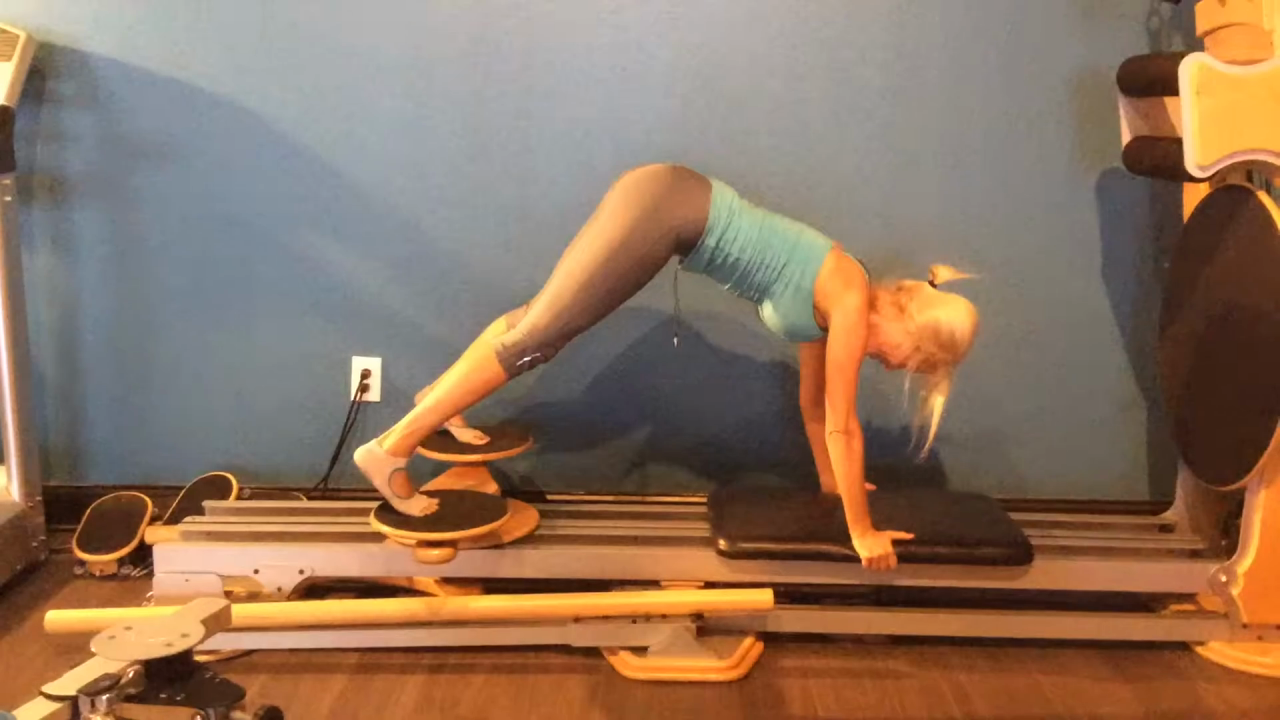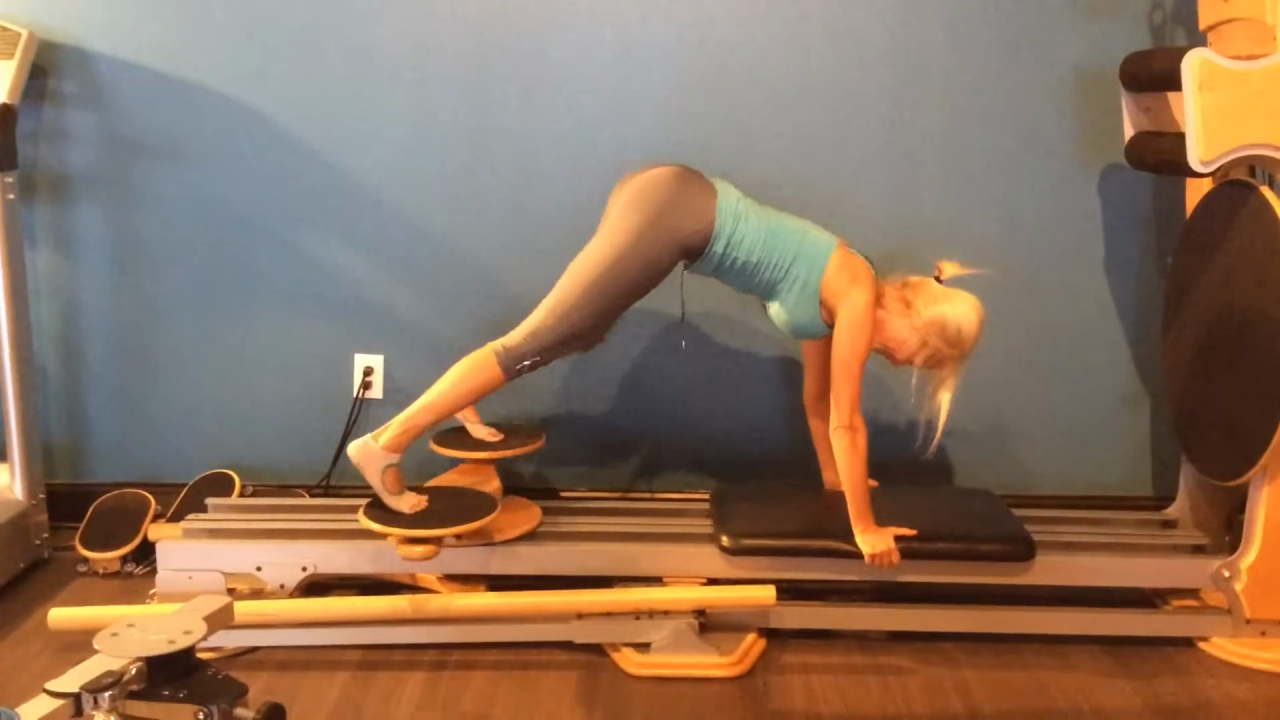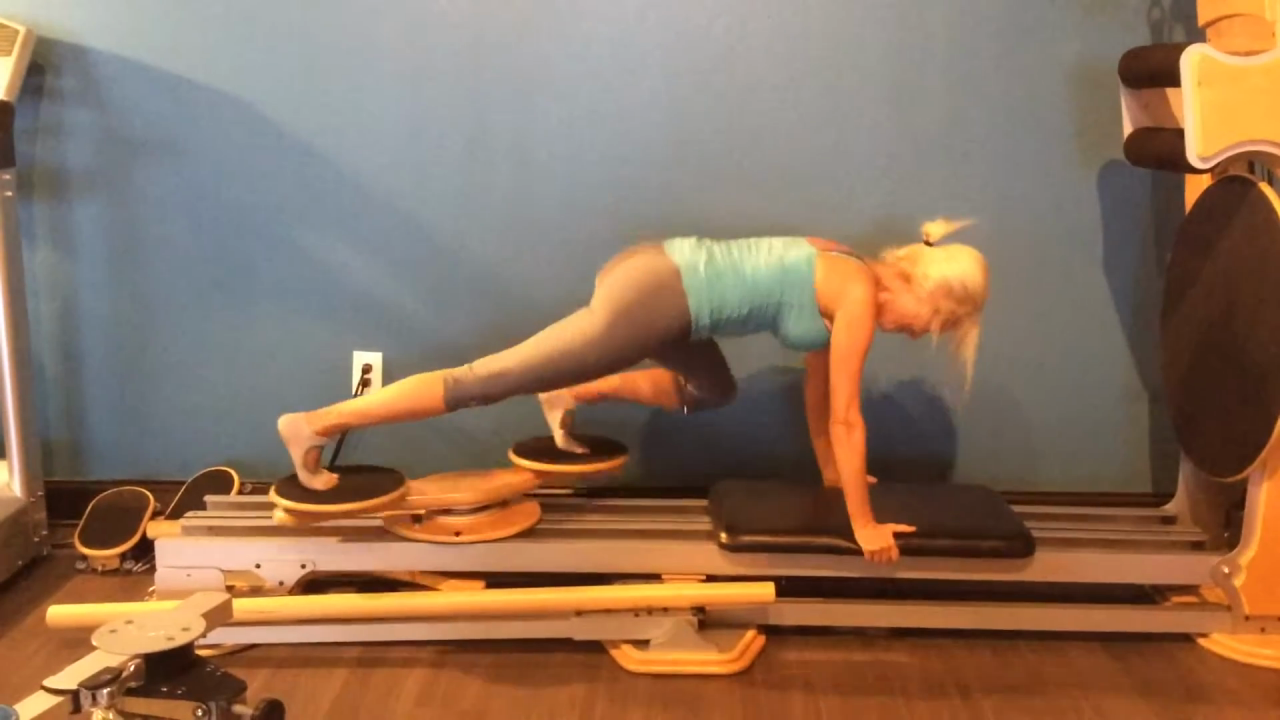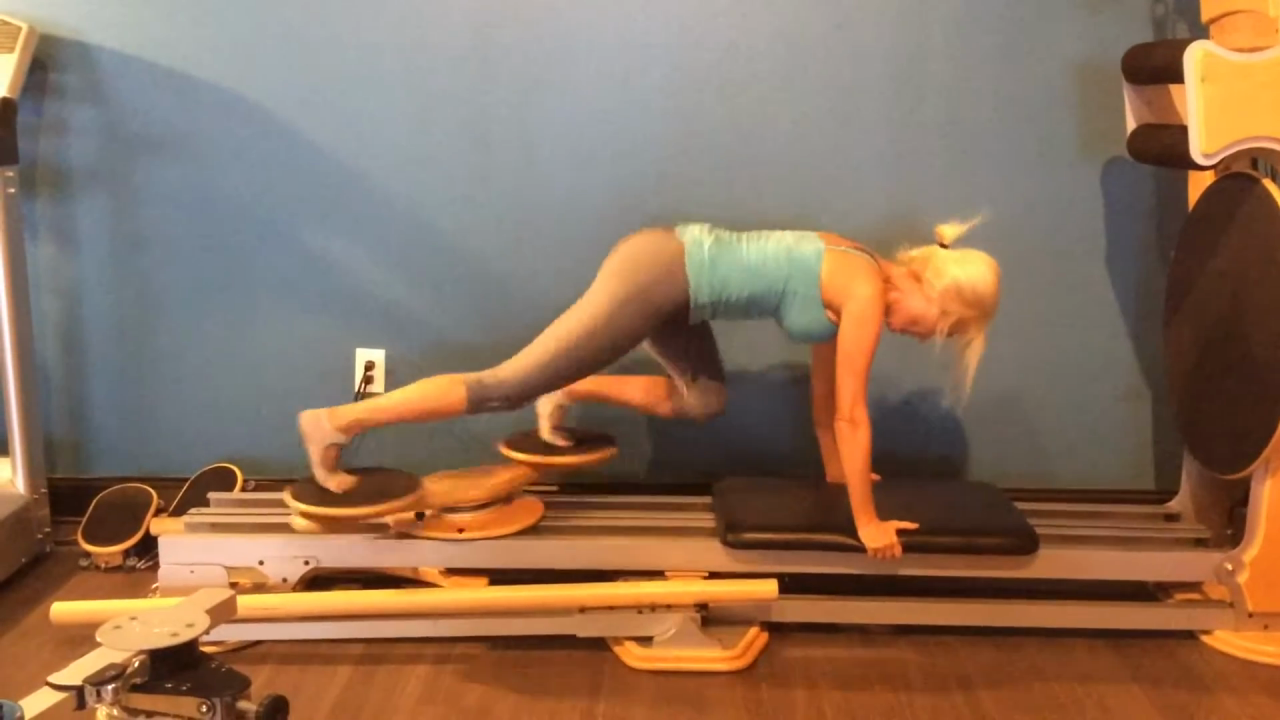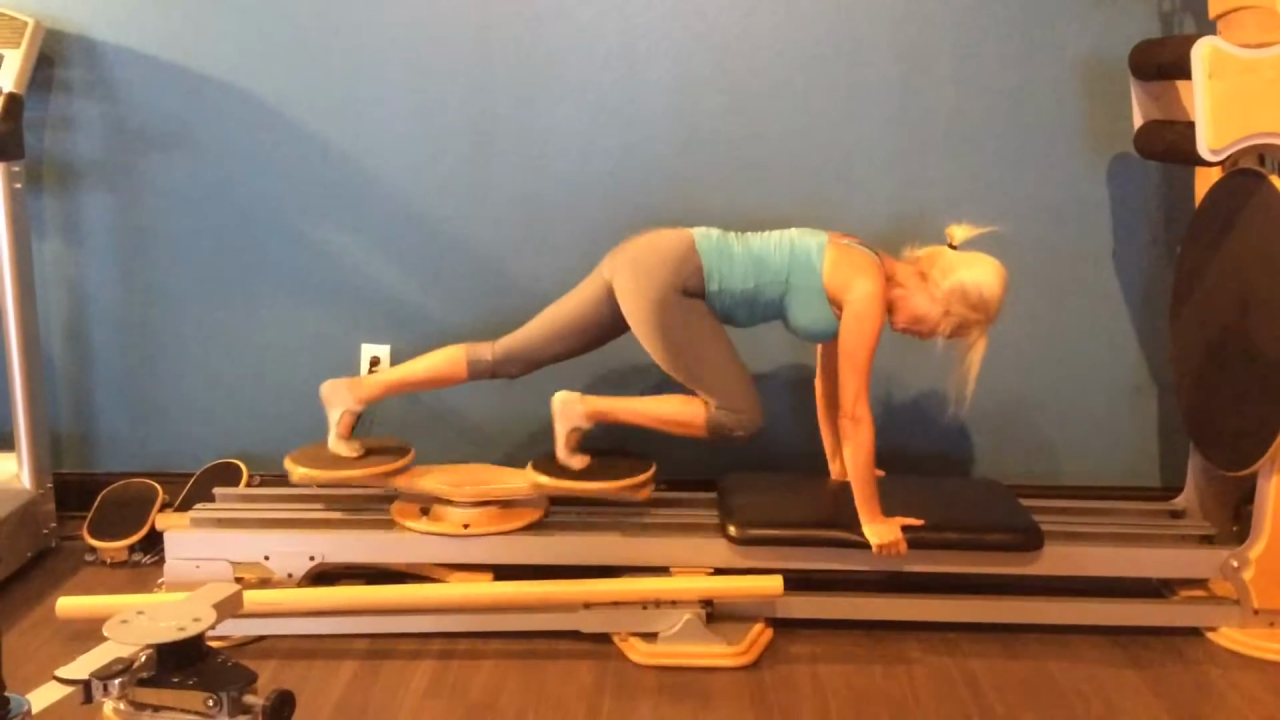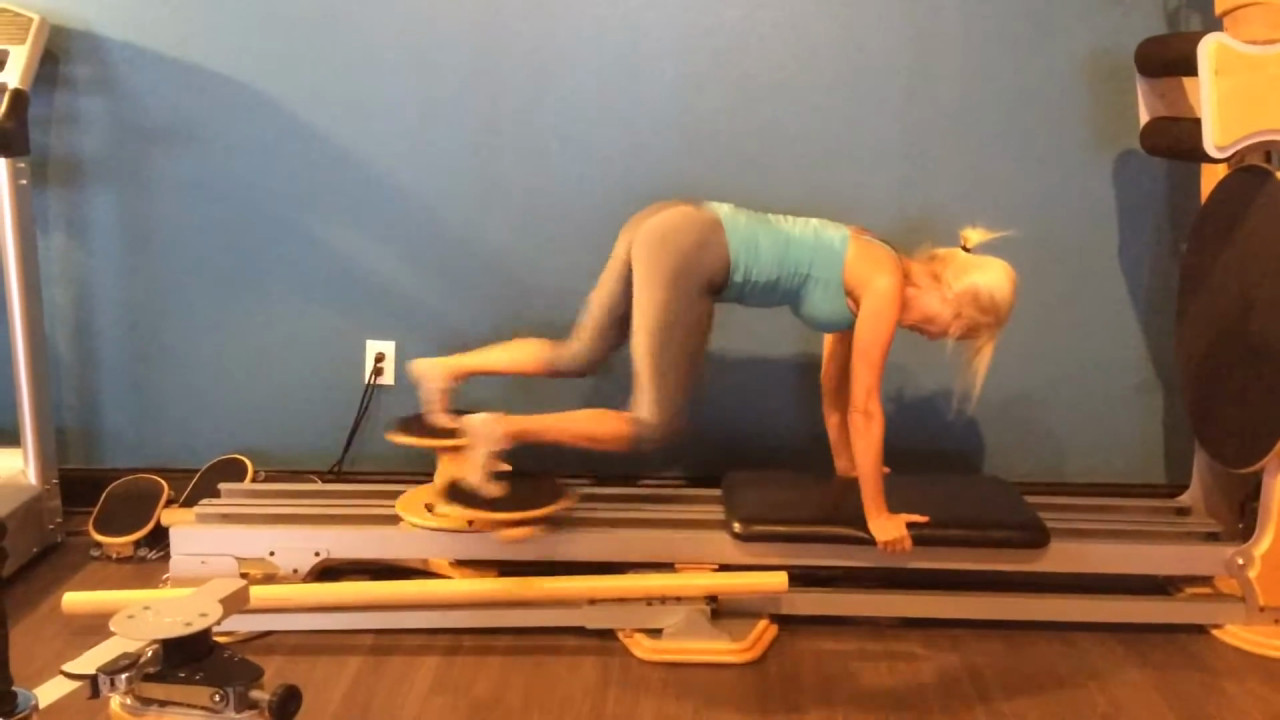
dt=0.7s
person 1, frame 1
left shoulder: (830, 305)
right shoulder: (852, 301)
left elbow: (813, 406)
right elbow: (841, 425)
left wrist: (832, 484)
right wrist: (862, 530)
left hip: (666, 205)
right hip: (664, 206)
left knee: (541, 314)
right knee: (537, 336)
left ankle: (440, 395)
right ankle: (391, 447)
person 1, frame 2
left shoulder: (836, 300)
right shoulder: (860, 297)
left elbow: (817, 401)
right elbow: (846, 421)
left wrist: (832, 478)
right wrist: (864, 527)
left hip: (667, 202)
right hip: (671, 211)
left knee: (582, 333)
right knee: (539, 341)
left ankle: (461, 398)
right ankle: (385, 444)
person 1, frame 3
left shoulder: (842, 274)
right shoulder: (860, 293)
left elbow: (818, 386)
right elbow: (844, 418)
left wrist: (832, 475)
right wrist: (864, 523)
left hip: (657, 273)
right hip: (651, 298)
left knee: (712, 391)
right knee: (486, 381)
left ankle: (571, 394)
right ankle: (315, 424)
person 1, frame 4
left shoulder: (853, 273)
right shoulder: (867, 292)
left elbow: (824, 388)
right elbow: (850, 415)
left wrist: (836, 471)
right wrist: (866, 520)
left hip: (668, 262)
right hip: (655, 276)
left knee: (705, 400)
right knee: (507, 385)
left ankle: (571, 387)
right ankle: (335, 420)
person 1, frame 5
left shoulder: (858, 273)
right shoulder: (870, 288)
left elbow: (826, 385)
right elbow: (852, 413)
left wrist: (840, 471)
right wrist: (872, 517)
left hip: (649, 262)
right hip: (665, 275)
left knee: (505, 357)
right knee: (741, 418)
left ankle: (352, 392)
right ankle: (586, 409)
person 1, frame 6
left shoulder: (867, 277)
right shoulder: (887, 284)
left elbow: (834, 383)
right elbow: (863, 406)
left wrist: (843, 468)
right wrist: (877, 515)
left hip: (667, 226)
right hip: (684, 249)
left knee: (579, 358)
right knee: (656, 423)
left ankle: (441, 370)
right ankle: (502, 430)
